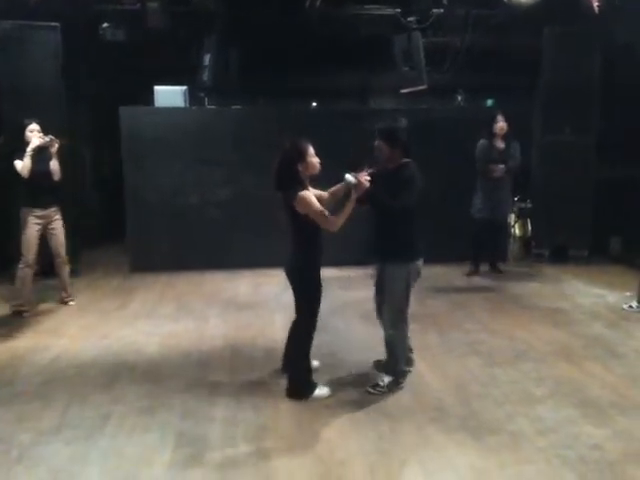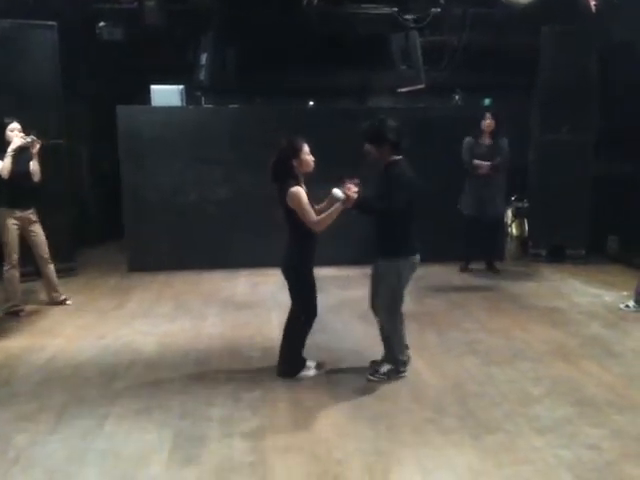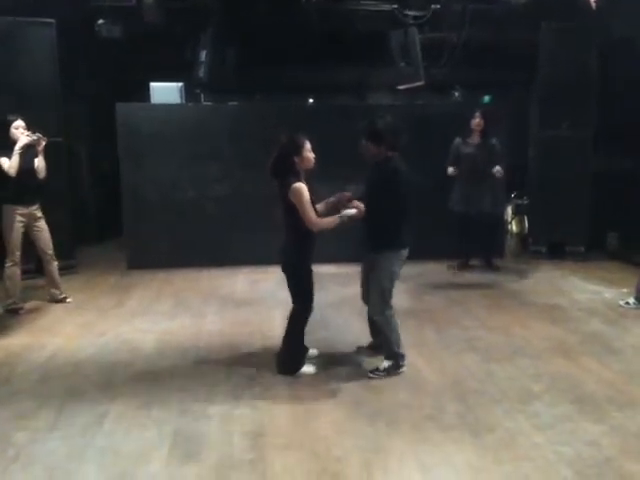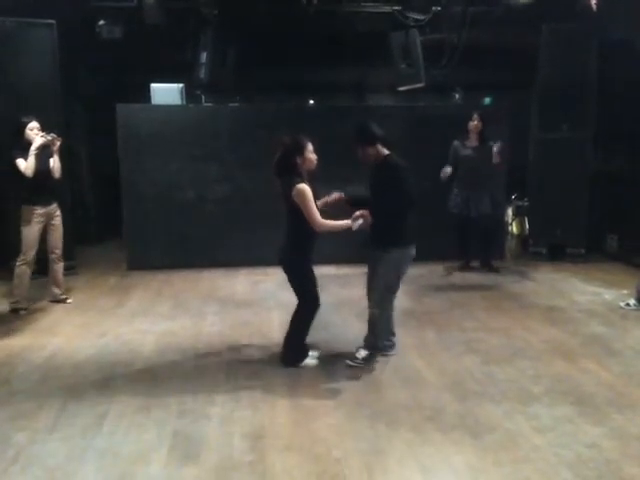
dt=0.5s
person 1, frame 1
left shoulder: (410, 176)
right shoulder: (382, 173)
left elbow: (398, 209)
right elbow: (365, 198)
left wrist: (369, 191)
left hip: (404, 258)
right hip: (386, 255)
left knee: (394, 317)
right knee: (385, 313)
left ankle: (397, 374)
right ankle: (401, 359)
person 1, frame 2
left shoulder: (401, 174)
right shoulder: (389, 171)
left elbow: (389, 209)
left wrist: (358, 201)
right wrist: (359, 198)
left hip: (399, 255)
right hip: (387, 251)
left knee: (388, 309)
right knee: (381, 306)
left ankle: (397, 364)
right ankle: (398, 353)
person 1, frame 3
left shoulder: (395, 170)
right shoulder: (379, 166)
left elbow: (398, 210)
left wrist: (366, 212)
right wrist: (359, 204)
left hip: (390, 247)
right hip: (376, 244)
left knee: (380, 303)
right knee: (370, 298)
left ankle: (396, 359)
right ankle: (379, 343)
person 1, frame 4
left shoulder: (397, 168)
right shoulder: (379, 168)
left elbow: (406, 203)
left wrist: (373, 215)
right wrist: (349, 200)
left hip: (398, 245)
right hip: (382, 243)
left knee: (379, 298)
right knee: (379, 296)
left ankle: (373, 348)
right ankle: (385, 342)
person 2, frame 1
left shoulder: (301, 190)
right shoulder: (301, 196)
left elbow: (326, 197)
right elbow: (332, 224)
left wrist: (350, 183)
right wrist: (355, 194)
left hip: (302, 264)
right hip: (305, 267)
left knee: (305, 317)
right knee: (307, 321)
left ankle: (293, 362)
right ankle: (300, 386)
person 2, frame 2
left shoulder: (296, 187)
right shoulder: (294, 191)
left elbow: (315, 213)
right elbow: (316, 224)
left wrist: (337, 196)
right wrist: (343, 203)
left hip: (299, 260)
right hip: (298, 262)
left knee: (301, 310)
right knee: (305, 312)
left ankle: (293, 359)
right ankle: (290, 366)
person 2, frame 3
left shoulder: (293, 183)
right shoulder: (297, 187)
left elbow: (312, 211)
right elbow: (314, 223)
left wrist: (336, 201)
right wrist: (343, 215)
left hip: (296, 254)
right hip: (297, 256)
left knee: (303, 303)
right knee: (303, 306)
left ankle: (297, 350)
right ankle: (290, 363)
person 2, frame 4
left shoulder: (294, 184)
right shoulder: (300, 188)
right elbow: (318, 224)
left wrist: (327, 200)
right wrist: (349, 223)
left hip: (295, 253)
right hip: (296, 256)
left knee: (307, 301)
right knee: (310, 303)
left ankle: (296, 349)
right ankle: (294, 354)
person 3, frame 1
left shoulder: (46, 154)
right shoulder: (20, 156)
left elbow: (57, 177)
right elbow: (24, 173)
left wrist: (53, 154)
right wrist: (30, 150)
left hip: (53, 212)
right hip: (31, 213)
left knee: (61, 255)
right knee: (28, 259)
left ankle: (66, 295)
right ankle: (21, 304)
person 3, frame 2
left shoulder: (26, 154)
left elbow: (36, 178)
left wrist: (35, 155)
left hip: (30, 212)
left knee: (44, 255)
left ankle: (56, 295)
person 3, frame 3
left shoulder: (31, 151)
left elbow: (41, 175)
left wrist: (40, 152)
right wrist: (18, 148)
left hip: (34, 208)
left knee: (48, 252)
left ankle: (56, 293)
person 3, frame 4
left shoulder: (47, 151)
right shoulder: (19, 153)
left elbow: (57, 174)
right elbow: (28, 172)
left wrist: (55, 152)
right wrist: (33, 149)
left hip: (53, 207)
right hip: (32, 210)
left knee: (56, 253)
right knee: (27, 256)
left ankle: (57, 293)
right ankle: (18, 301)
person 4, frame 1
left shoulder: (513, 145)
right shoulder: (484, 144)
left elbow: (514, 165)
right elbow: (481, 167)
left wrist: (497, 168)
right wrist: (500, 169)
left hip: (503, 192)
right hip: (485, 191)
left knee: (500, 228)
right knee: (480, 227)
left ankle: (494, 262)
right ankle: (475, 263)
person 4, frame 2
left shoulder: (501, 143)
right shoulder: (470, 142)
left elbow: (501, 163)
right elbow: (468, 164)
left wrist: (480, 164)
right wrist: (489, 166)
left hip: (494, 190)
right hip: (474, 190)
left knee: (493, 226)
right knee: (471, 226)
left ankle: (490, 261)
right ankle: (466, 260)
person 4, frame 3
left shoulder: (491, 143)
right shoulder: (459, 142)
left elbow: (498, 163)
right elbow: (451, 164)
left wrist: (498, 168)
right wrist: (451, 170)
left hip: (485, 190)
right hip: (464, 189)
left knee: (489, 223)
right knee: (464, 224)
left ankle: (488, 258)
right ankle: (464, 258)
person 4, frame 4
left shoulder: (488, 146)
right shoulder: (458, 145)
left elbow: (494, 167)
right elbow: (452, 167)
left wrist: (496, 154)
right wrist: (448, 171)
left hip: (484, 192)
right hip: (463, 192)
left knee: (488, 226)
right knee: (463, 226)
left ankle: (486, 260)
right ankle: (465, 260)
